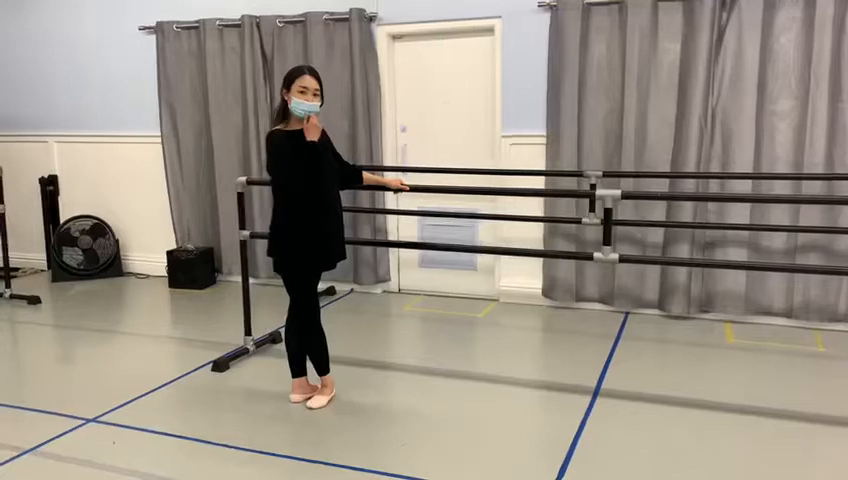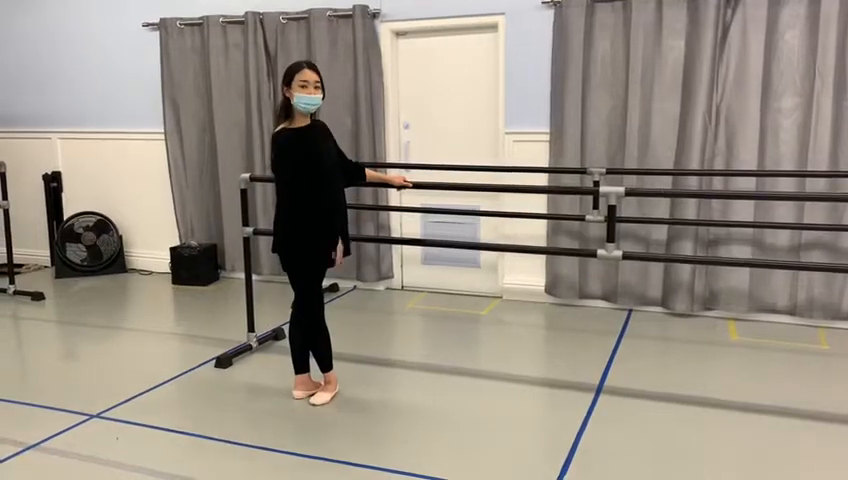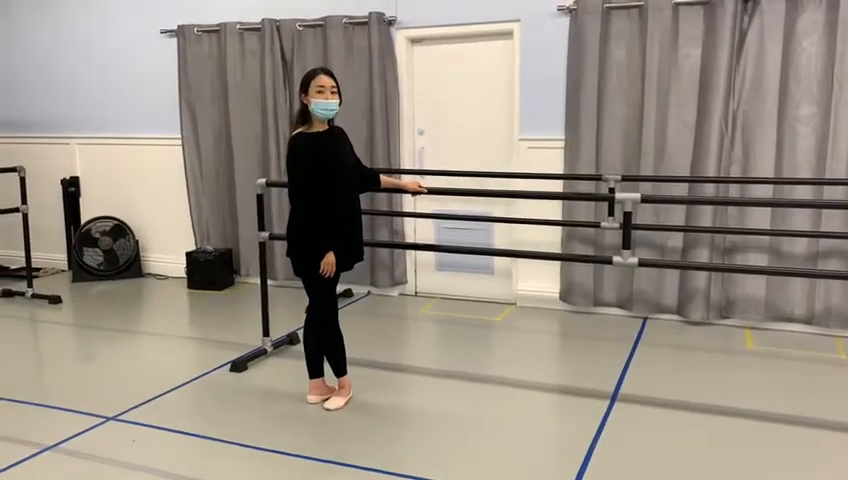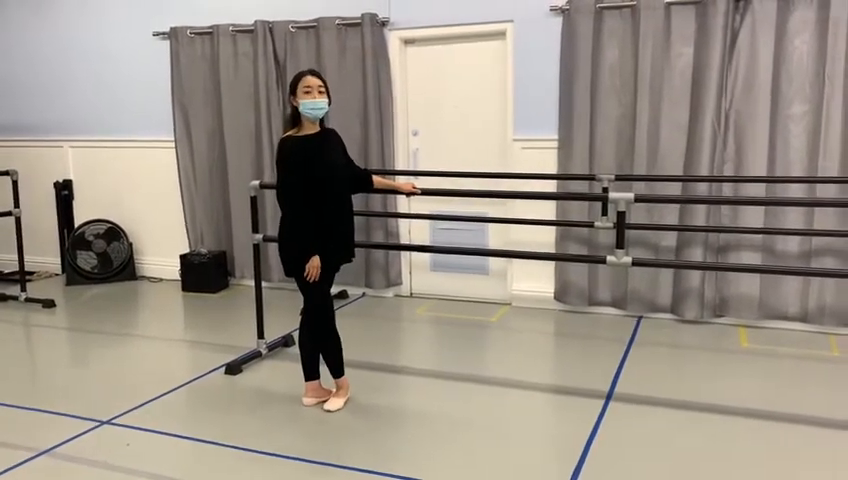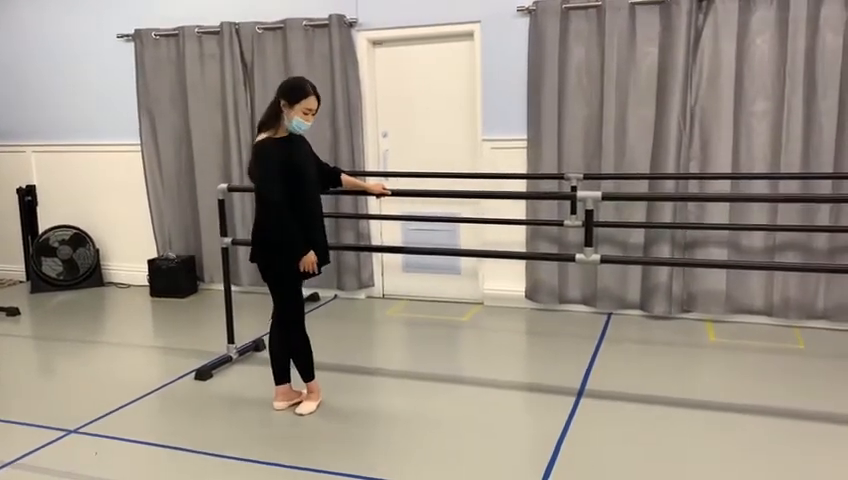
dt=1s
person 1, frame 1
left shoulder: (317, 133)
right shoulder: (278, 139)
left elbow: (344, 172)
right elbow: (301, 186)
left wrist: (385, 181)
right wrist: (312, 142)
left hip: (316, 233)
right hip: (293, 237)
left knee: (301, 308)
right knee: (306, 308)
left ankle: (300, 383)
right ankle: (325, 381)
person 1, frame 2
left shoulder: (319, 130)
right shoulder: (284, 140)
left elbow: (345, 169)
right elbow: (296, 195)
left wrist: (387, 178)
right wrist: (330, 240)
left hip: (320, 233)
right hip: (299, 237)
left knee: (305, 304)
right knee: (310, 304)
left ankle: (302, 380)
right ankle: (328, 377)
person 1, frame 3
left shoulder: (337, 135)
right shoulder: (301, 143)
left elbow: (360, 176)
right elbow: (304, 202)
left wrist: (402, 184)
right wrist: (324, 248)
left hip: (335, 237)
right hip: (313, 242)
left knee: (319, 309)
right knee: (325, 309)
left ankle: (316, 384)
right ankle: (343, 382)
person 1, frame 4
left shoulder: (331, 138)
right shoulder: (290, 146)
left elbow: (355, 177)
right elbow: (291, 203)
left wrist: (397, 186)
right wrist: (309, 251)
left hip: (328, 239)
right hip: (304, 244)
left knee: (314, 311)
right knee: (321, 311)
left ankle: (312, 387)
right ankle: (341, 383)
person 1, frame 5
left shoulder: (296, 142)
right shoulder: (266, 149)
left elbow: (326, 174)
right elbow: (274, 206)
left wrist: (366, 186)
right wrist: (301, 249)
left hip: (295, 245)
right hip: (278, 248)
left knee: (285, 315)
right knee: (291, 316)
left ankle: (283, 390)
right ankle: (312, 387)
